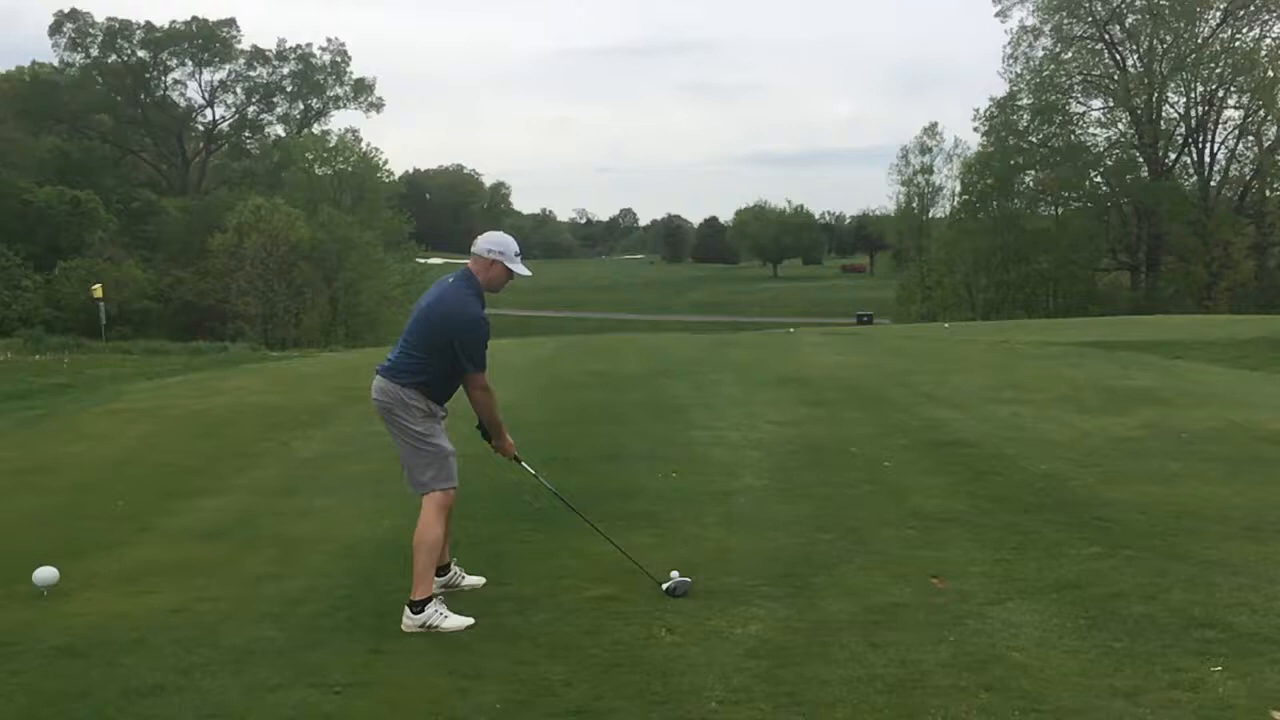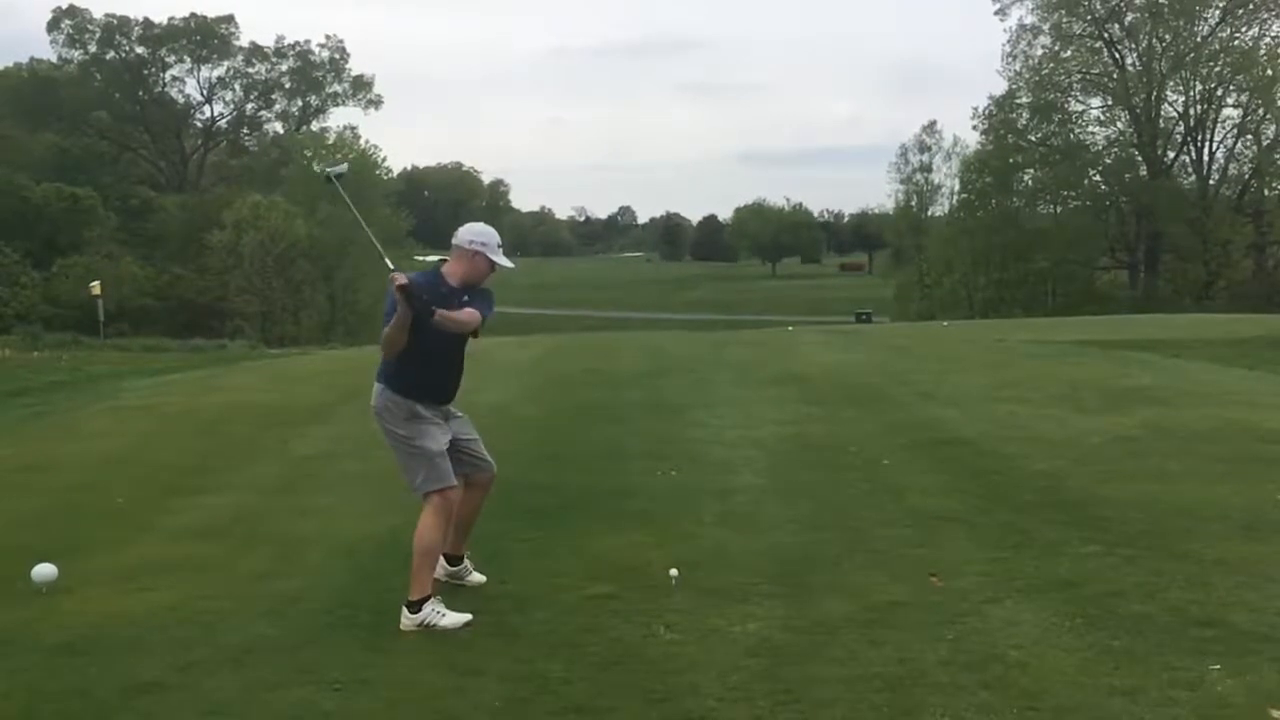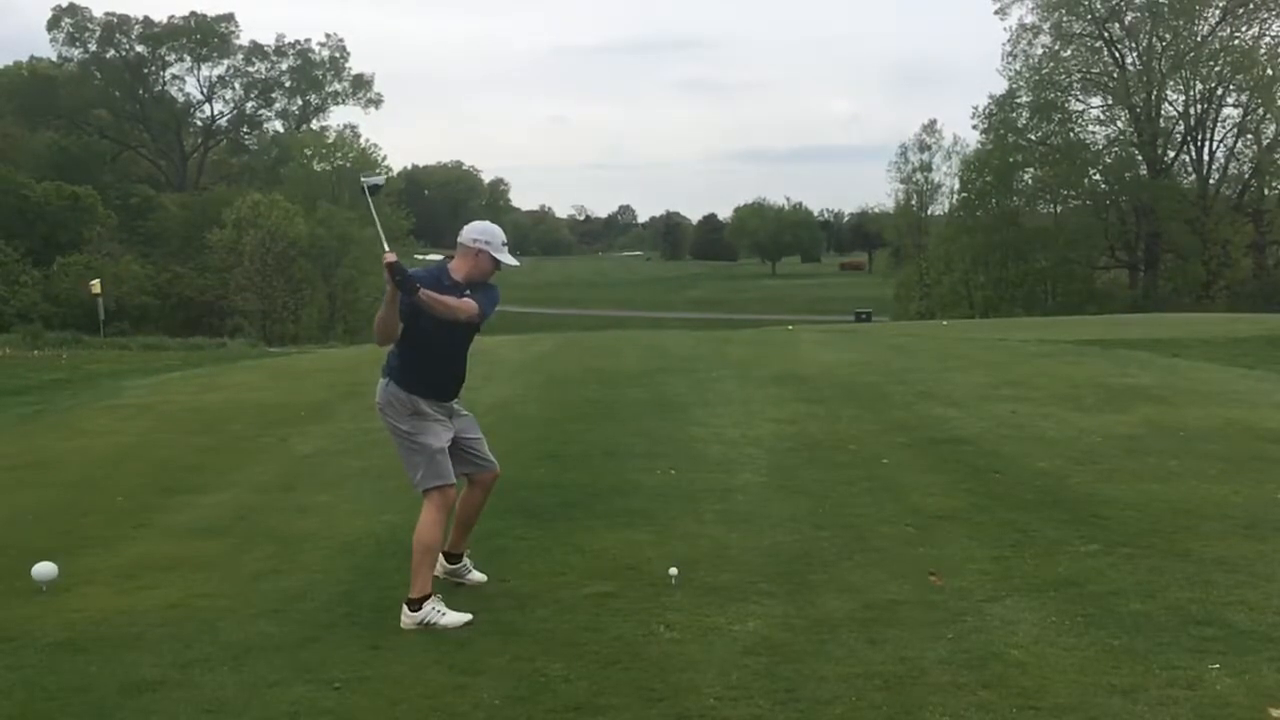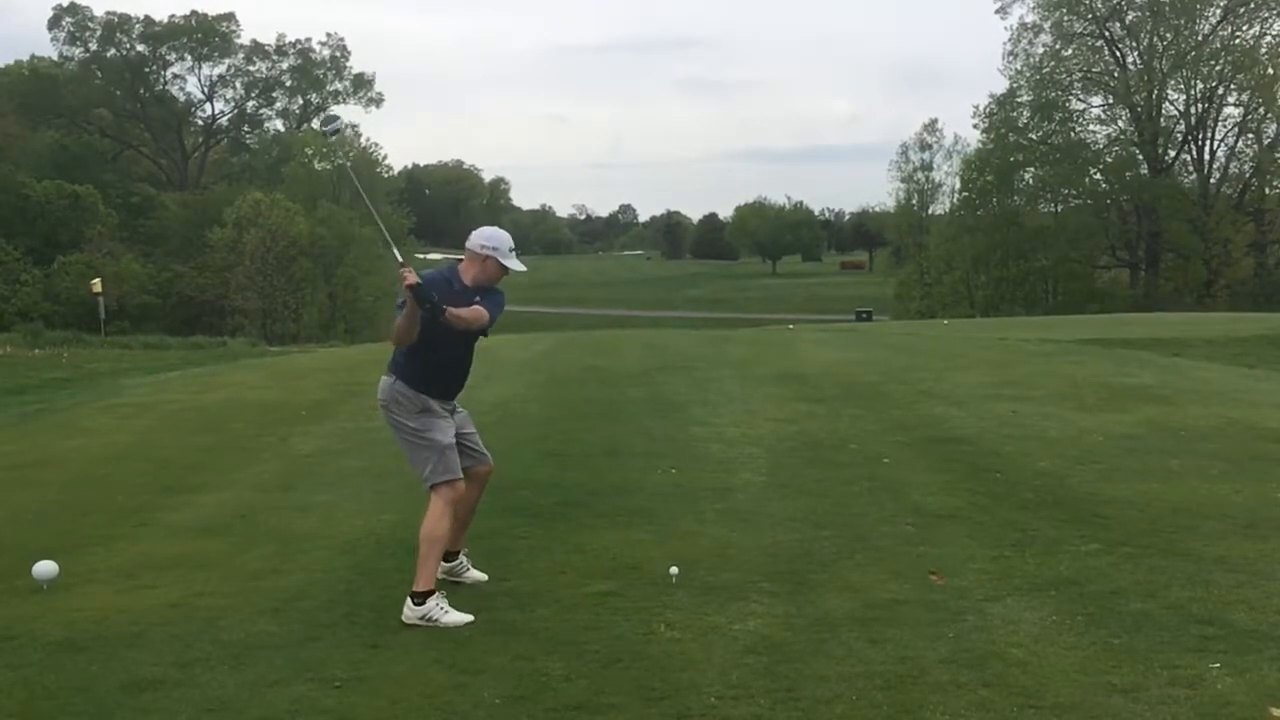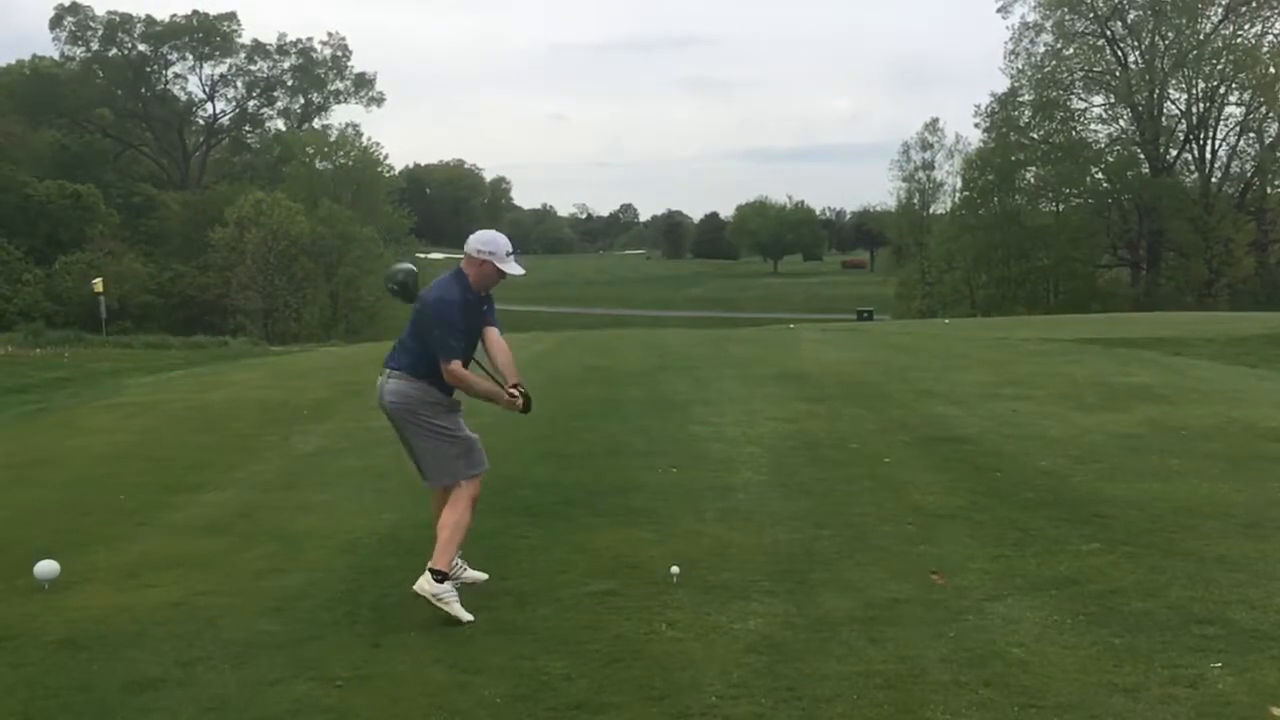
dt=1s
person 1, frame 1
left shoulder: (452, 286)
right shoulder: (468, 312)
right elbow: (478, 387)
left wrist: (486, 424)
right wrist: (499, 435)
left hip: (406, 392)
right hip: (407, 398)
left knee: (442, 485)
right knee: (439, 495)
left ankle: (442, 570)
right ankle: (420, 607)
person 1, frame 2
left shoulder: (479, 296)
right shoulder: (413, 286)
left elbow: (466, 322)
right elbow: (388, 351)
left wrist: (430, 312)
right wrist: (404, 310)
left hip: (441, 404)
right hip: (403, 405)
left knee: (482, 475)
right knee: (442, 496)
left ankle: (452, 561)
right ankle: (418, 607)
person 1, frame 3
left shoulder: (485, 292)
right shoulder: (419, 279)
left elbow: (461, 311)
right elbow: (384, 338)
left wrist: (416, 291)
right wrist: (393, 290)
left hip: (445, 401)
right hip: (407, 400)
left knee: (485, 474)
right knee: (441, 494)
left ankle: (452, 558)
right ankle: (418, 605)
person 1, frame 4
left shoulder: (491, 296)
right shoulder: (429, 283)
left elbow: (473, 320)
right elbow: (400, 340)
left wrist: (439, 310)
right wrist: (413, 304)
left hip: (442, 398)
right hip: (409, 397)
left knee: (479, 469)
right knee: (449, 489)
left ankle: (450, 558)
right ankle: (421, 600)
person 1, frame 5
left shoulder: (479, 298)
right shoulder: (445, 299)
left elbow: (495, 341)
right elbow: (452, 372)
left wrist: (513, 386)
right wrist: (500, 396)
left hip: (399, 389)
right hip: (418, 394)
left knee: (446, 475)
right knee: (466, 484)
left ankle: (446, 561)
right ankle: (436, 577)
